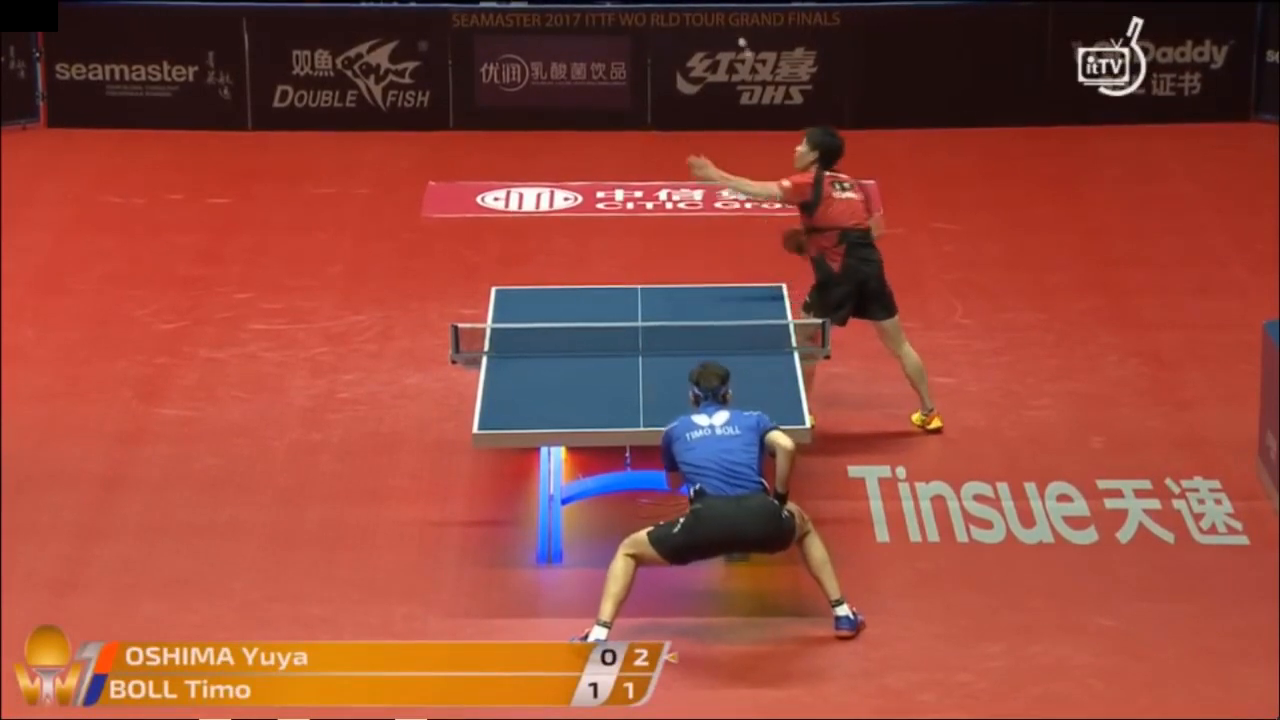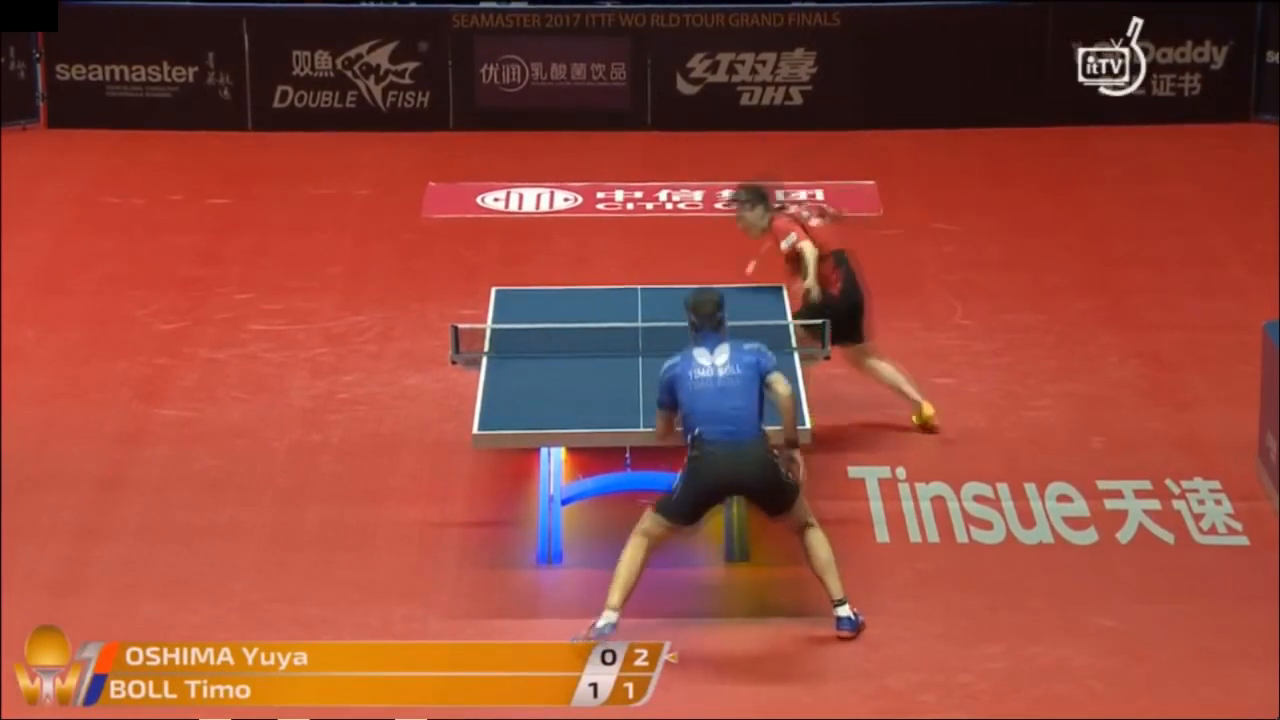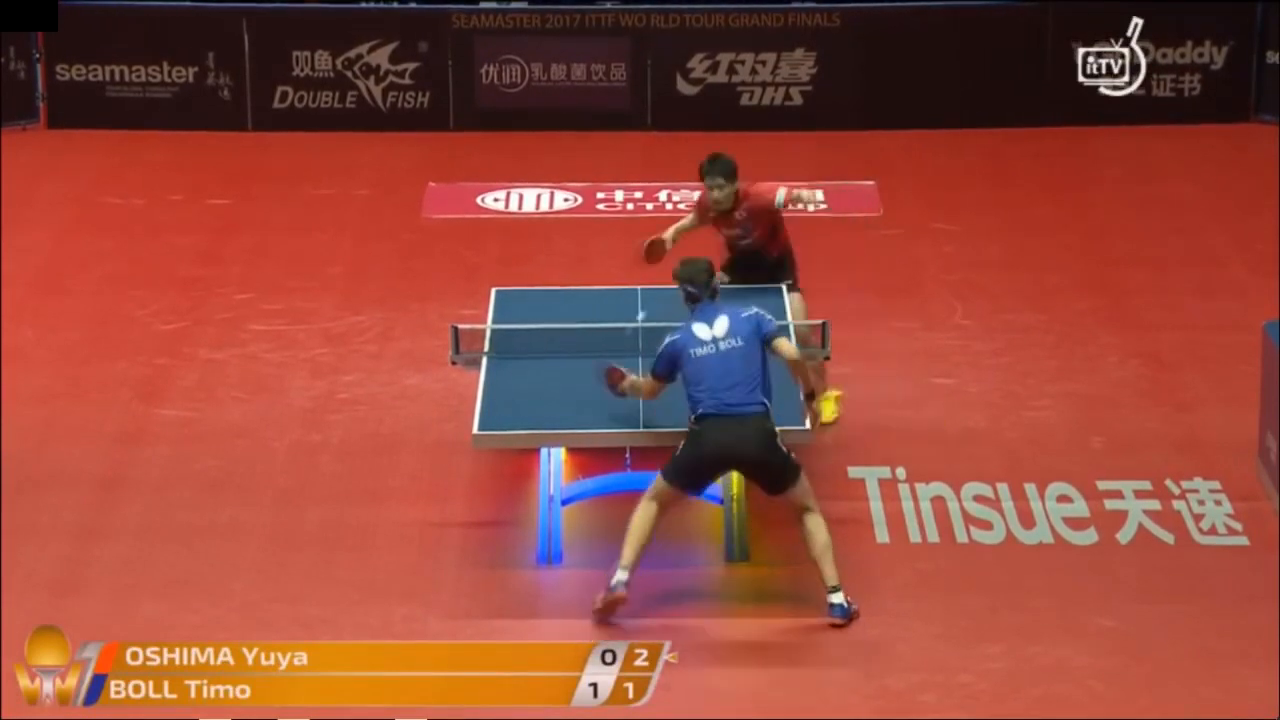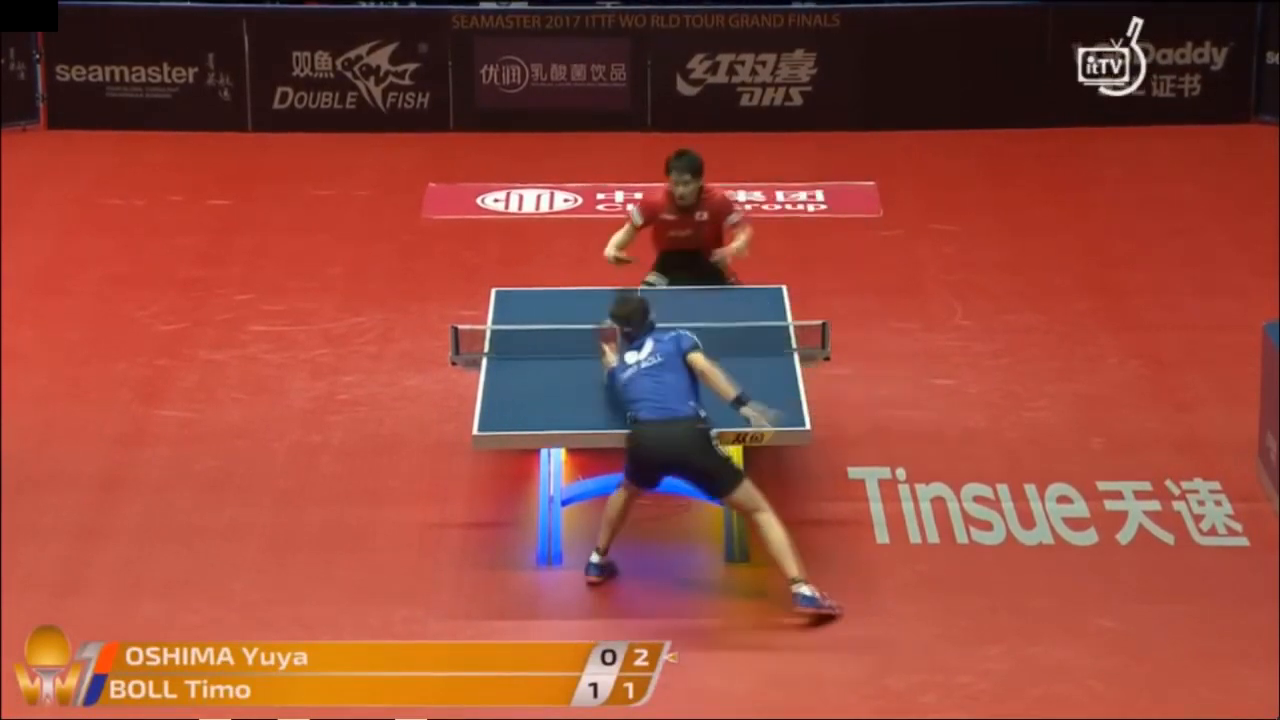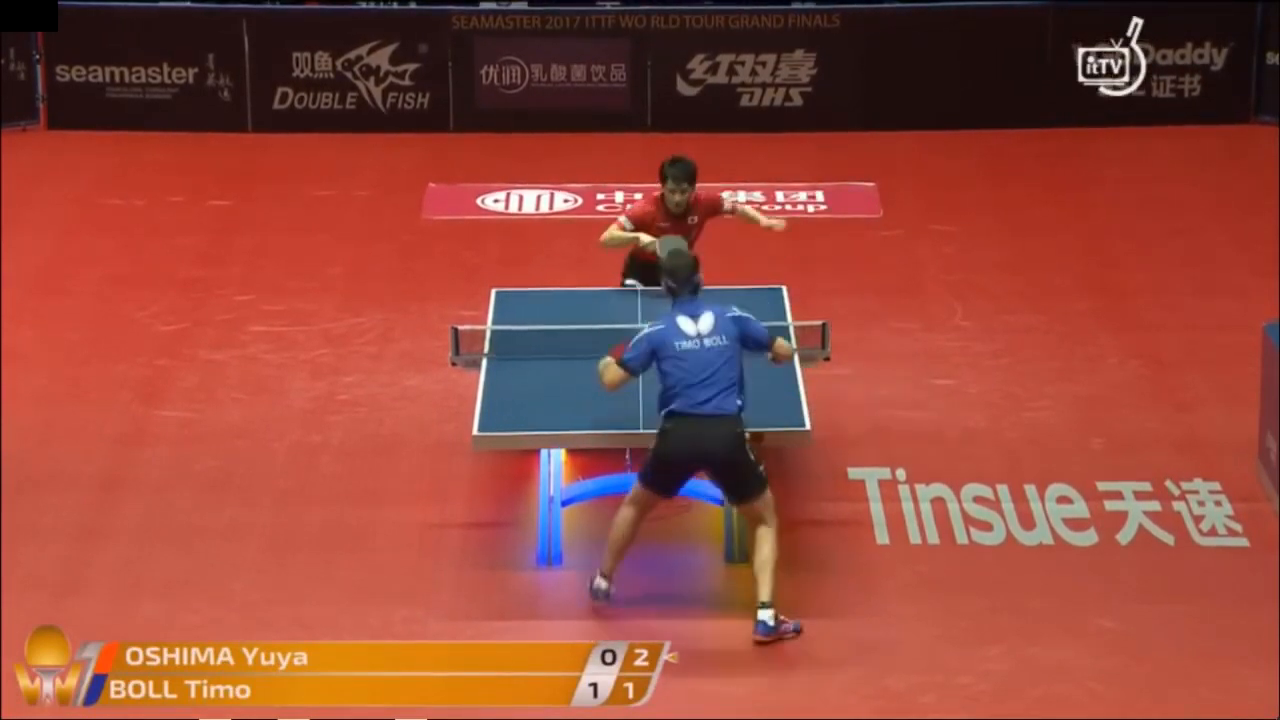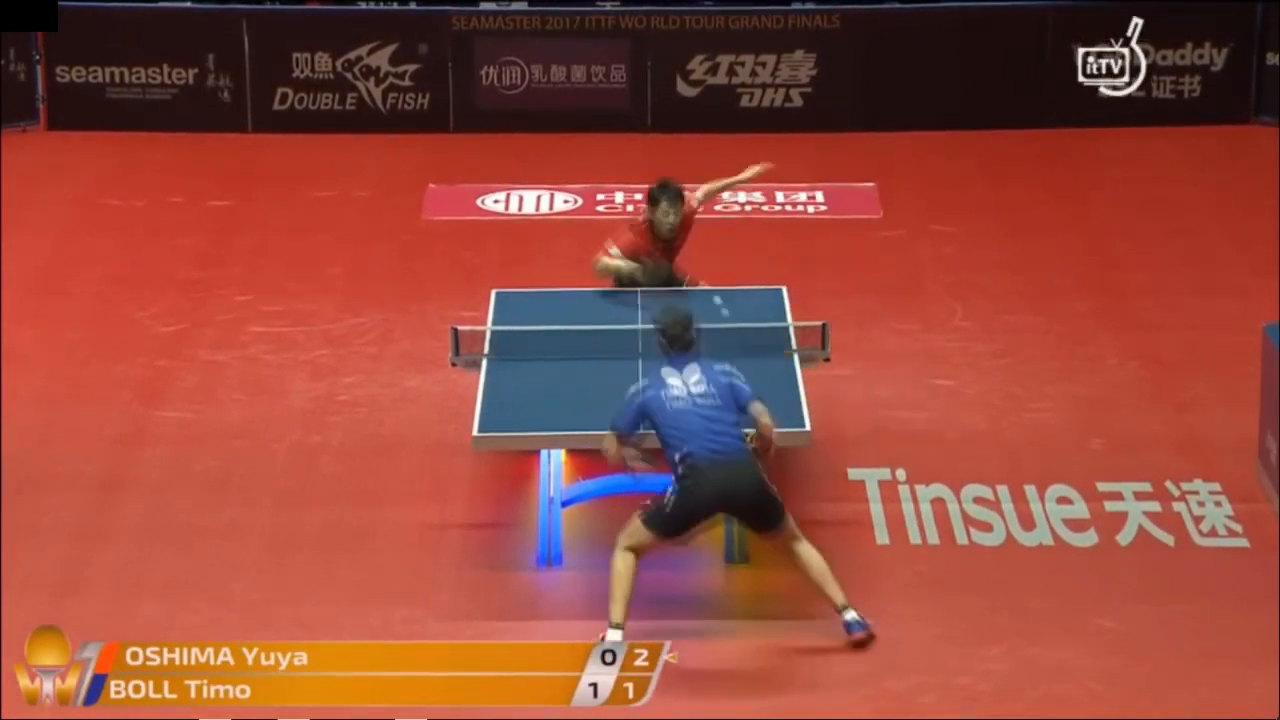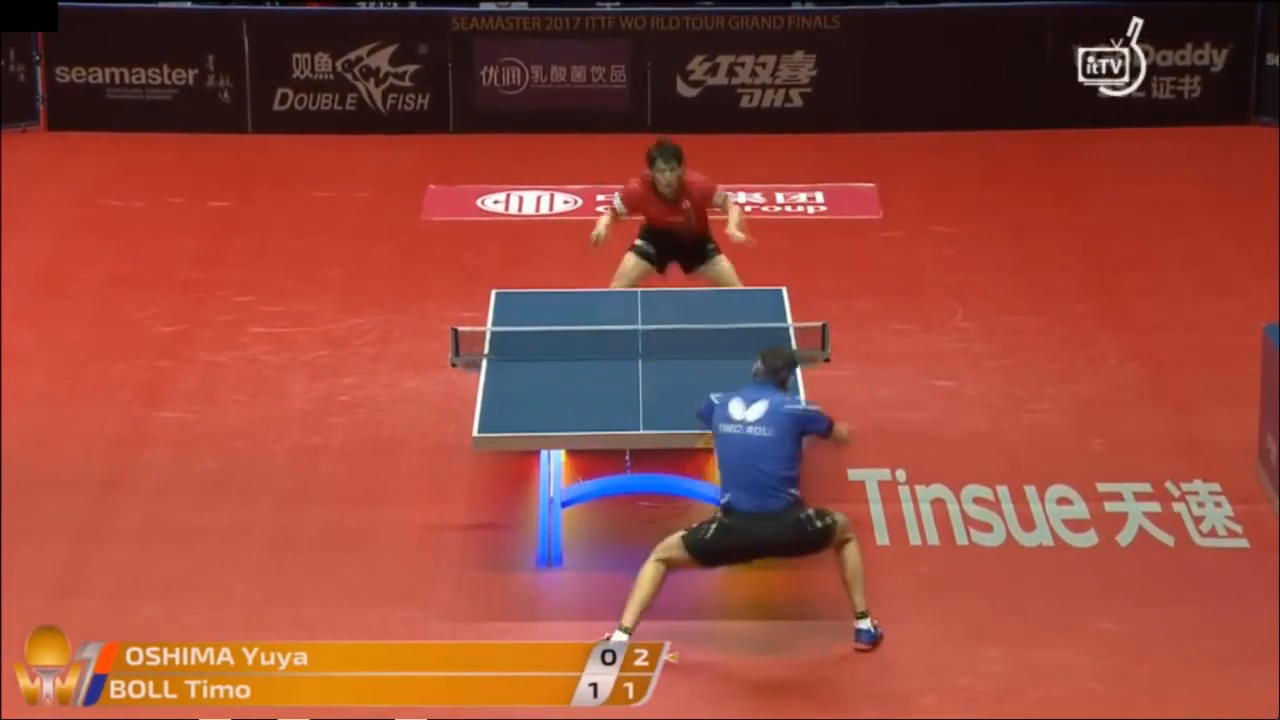
dt=0.4s
person 1, frame 1
left shoulder: (675, 430)
right shoulder: (753, 419)
left elbow: (674, 483)
right elbow: (786, 447)
right wrist: (781, 498)
left hip: (707, 522)
right hip: (760, 519)
left knee: (628, 551)
right knee: (803, 526)
left ankle: (599, 636)
right ankle: (843, 615)
person 1, frame 2
left shoulder: (675, 367)
right shoulder: (754, 353)
left elbow: (664, 431)
right elbow: (783, 393)
right wrist: (792, 447)
left hip: (708, 466)
right hip: (758, 461)
left knee: (643, 537)
right knee: (807, 526)
left ankle: (607, 622)
right ankle: (844, 614)
person 1, frame 3
left shoulder: (678, 339)
right shoulder: (751, 317)
left elbow: (649, 391)
right elbow: (792, 355)
left wrist: (628, 385)
right wrist: (811, 393)
left hip: (707, 437)
right hip: (756, 433)
left knee: (652, 501)
right knee: (808, 509)
left ankle: (619, 581)
right ankle: (836, 601)
person 1, frame 4
left shoulder: (619, 366)
right shoulder: (675, 339)
right elbow: (703, 366)
right wrist: (743, 403)
left hip: (644, 440)
right hip: (689, 436)
left knee: (628, 489)
right knee: (760, 510)
left ankle: (597, 562)
right ankle: (802, 591)
person 1, frame 5
left shoulder: (656, 332)
right shoulder: (732, 318)
left elbow: (611, 381)
right elbow: (785, 351)
left wrist: (606, 364)
right wrist: (773, 353)
left hip: (678, 437)
right hip: (726, 436)
left knee: (634, 505)
right knee: (766, 522)
left ankle: (603, 583)
right ankle: (767, 617)
person 1, frame 6
left shoulder: (646, 390)
right shoulder: (723, 374)
left elbow: (612, 449)
right elbow: (765, 424)
left wrist: (630, 462)
right wrist: (762, 448)
left hip: (693, 485)
right hip: (744, 478)
left knee: (627, 545)
right knee: (794, 541)
left ankle: (615, 636)
right ankle: (851, 619)
person 1, frame 7
left shoulder: (719, 404)
right shoulder: (794, 408)
left elbow: (704, 416)
right elbow: (842, 435)
left hip: (735, 528)
right hip: (787, 527)
left knee: (662, 556)
right knee: (844, 531)
left ankle: (621, 635)
right ankle: (863, 626)
person 2, frame 1
left shoulder: (809, 181)
right shoulder: (854, 185)
left elbow: (764, 193)
right elbow: (876, 226)
left wrist: (715, 176)
left hip: (837, 273)
right hip: (871, 266)
left knee: (807, 342)
right knee: (899, 344)
right ankle: (929, 413)
person 2, frame 2
left shoulder: (778, 225)
right shoulder: (797, 212)
left elbow: (808, 249)
right elbow: (831, 214)
left wrist: (811, 280)
left hip: (832, 295)
right hip: (848, 292)
right knee: (865, 360)
right ankle: (922, 406)
person 2, frame 3
left shoulder: (758, 196)
right shoulder: (706, 204)
left elbow: (793, 194)
right elbow: (695, 219)
left wrist: (810, 198)
right wrist: (671, 234)
left hip: (776, 264)
right hip: (740, 264)
left knee: (799, 330)
left ankle: (825, 394)
person 2, frame 4
left shoulder: (718, 201)
right shoulder: (654, 201)
left elbow: (744, 231)
right elbow: (628, 230)
left wrist: (736, 247)
right wrist: (611, 250)
left hip: (708, 265)
right hip: (670, 265)
person 2, frame 5
left shoulder: (703, 202)
right shoulder: (646, 208)
left elbow: (739, 209)
right elbow: (606, 239)
left wrist: (763, 220)
right wrist: (637, 237)
right hip: (642, 269)
person 2, frame 6
left shoulder: (684, 214)
right shoulder: (635, 237)
left elbow: (701, 193)
right elbow: (602, 265)
left wrist: (740, 179)
right wrist: (627, 267)
left hip: (664, 278)
right hip: (634, 280)
person 2, frame 7
left shoulder: (699, 186)
right shoulder: (637, 189)
left elbow: (731, 205)
right elbow: (612, 214)
left wrist: (733, 229)
right wrist: (601, 226)
left hip: (695, 238)
right hip: (657, 237)
right knee: (617, 290)
